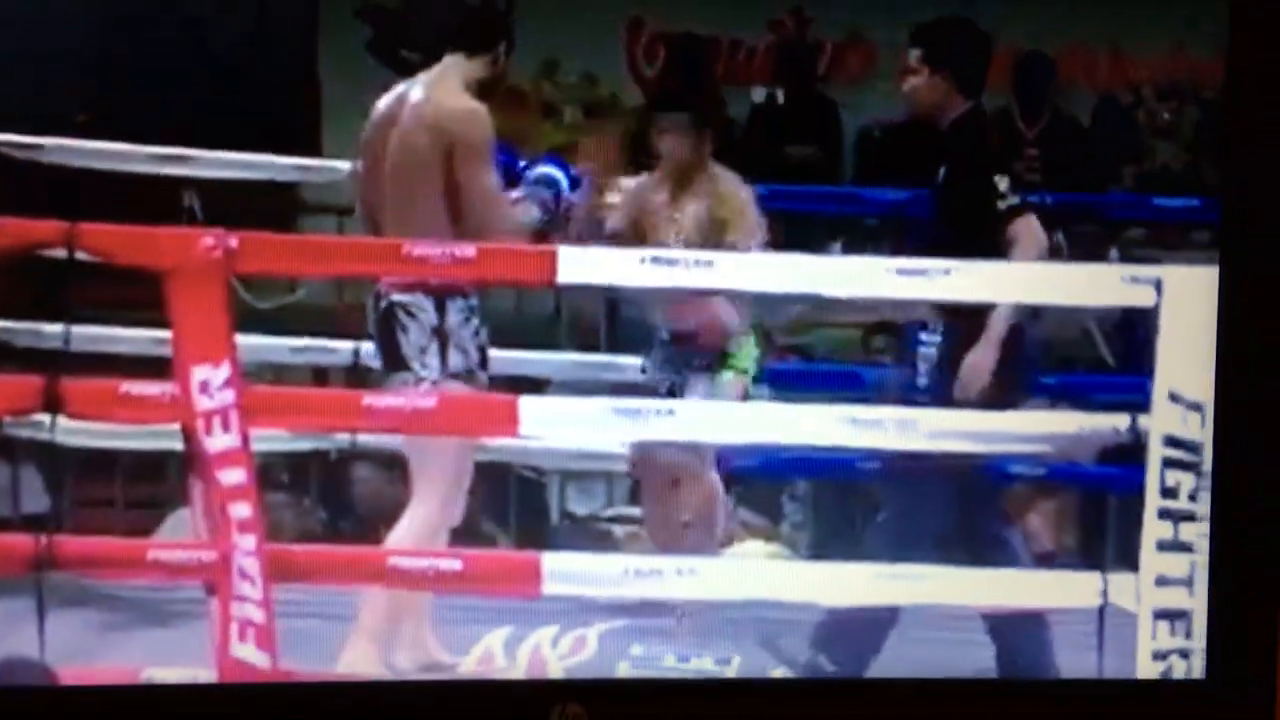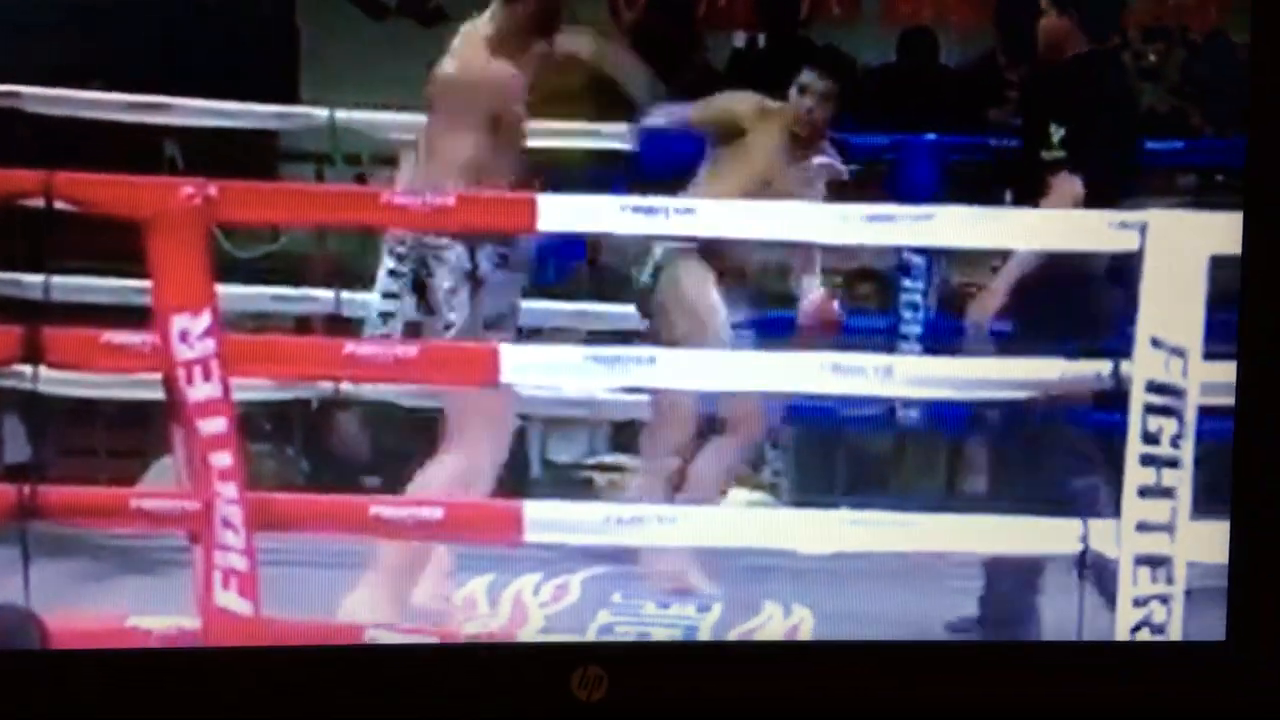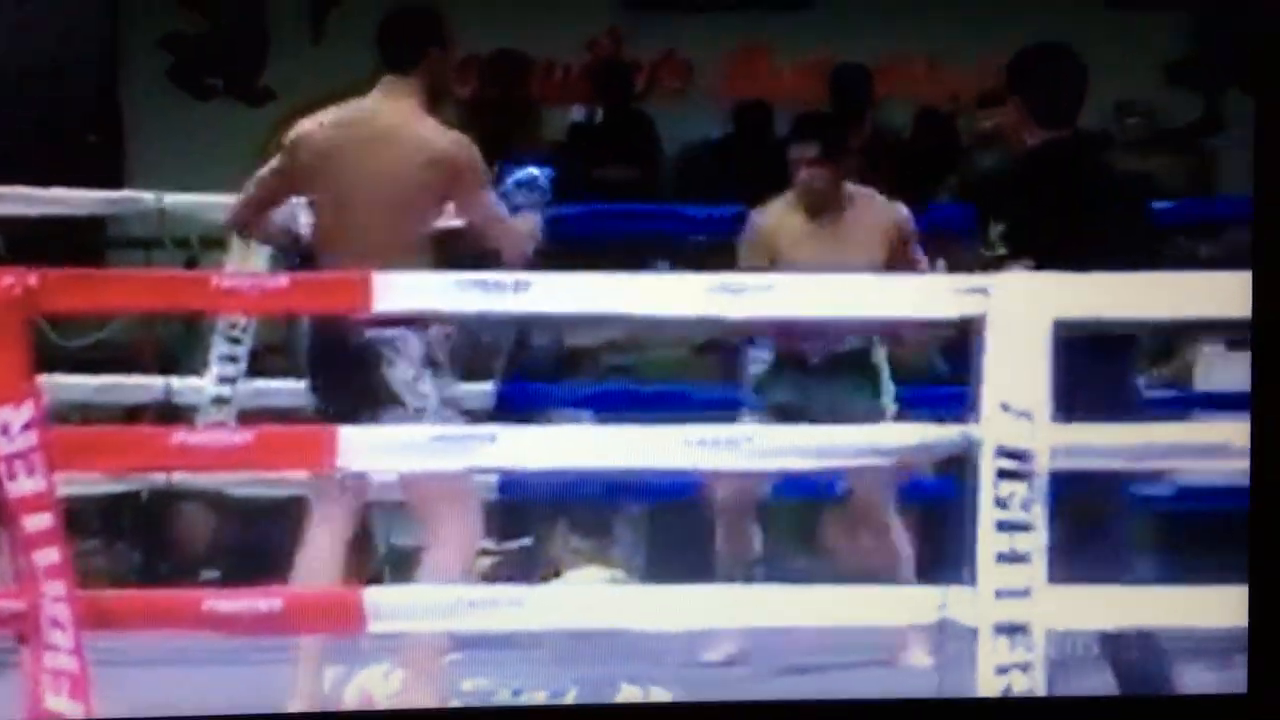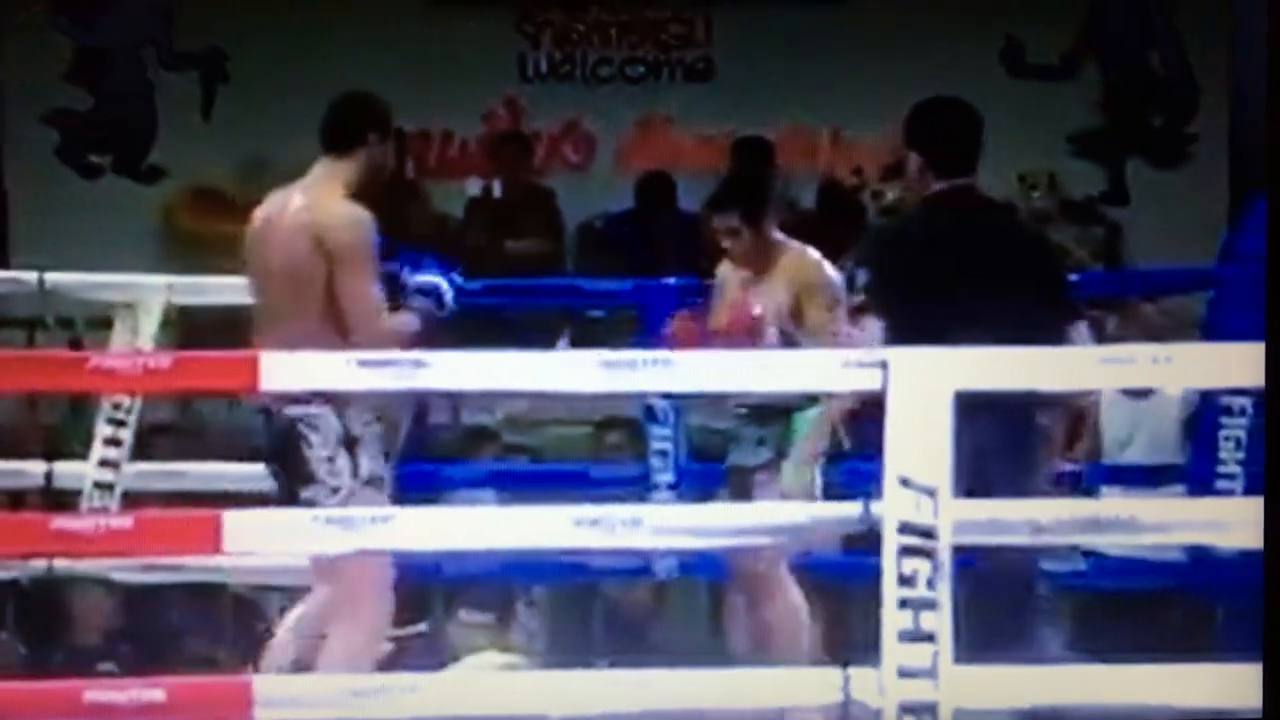
dt=0.7s
person 1, frame 1
left shoulder: (390, 106)
right shoulder: (465, 114)
right elbow: (492, 231)
right wrist: (540, 200)
left hip: (397, 300)
right hip: (437, 306)
left knee: (438, 484)
right knee: (435, 498)
left ankle: (414, 639)
right ankle: (359, 658)
person 1, frame 2
right shoulder: (471, 72)
right elbow: (441, 184)
left hip: (491, 253)
right hip: (464, 259)
left knee: (493, 424)
right knee: (473, 449)
left ankle: (428, 569)
right ankle: (375, 595)
person 1, frame 3
left shoulder: (314, 133)
right shoulder: (444, 148)
left elbow: (241, 219)
right elbow: (514, 245)
right wrist: (530, 205)
left hip: (333, 336)
right hip: (396, 344)
left knee: (329, 518)
right knee: (456, 523)
left ankle: (304, 693)
right ankle: (422, 693)
person 1, frame 4
left shoulder: (269, 212)
right shoulder: (345, 221)
right elbow: (373, 339)
left wrist: (383, 293)
right wrist: (419, 312)
left hip: (287, 416)
right hip: (329, 422)
left knee: (337, 593)
right knee: (364, 608)
person 2, frame 1
left shoulder: (975, 148)
right shoulder: (961, 147)
left elbow: (1030, 241)
left wrist: (989, 344)
left hip: (980, 356)
right hip: (969, 350)
left knee: (916, 506)
right knee: (975, 512)
left ankle: (837, 656)
right ankle: (1027, 663)
person 2, frame 2
left shoulder: (1069, 88)
right shoulder: (1110, 85)
left elbow: (1063, 200)
left wrist: (997, 287)
left hip: (1065, 291)
right hip: (1085, 288)
left knee: (1058, 456)
right knee: (1023, 448)
right ankle: (1006, 609)
person 2, frame 3
left shoulder: (1018, 186)
right shoulder: (1117, 185)
right wrist: (1128, 368)
left hip: (1048, 376)
right hip: (1109, 377)
right knee: (1103, 544)
right ankle: (1146, 677)
person 2, frame 4
left shoulder: (899, 240)
right shoulder: (1027, 239)
right elbow: (1070, 345)
right wrist: (1047, 443)
right hip: (1011, 432)
right knee: (1011, 588)
person 3, frame 1
left shoulder: (728, 193)
right shoulder: (642, 192)
left wrist: (726, 321)
left hip: (719, 351)
right hip: (669, 346)
left knee: (692, 459)
right knee: (651, 470)
person 3, frame 2
left shoulder: (820, 166)
right shoulder: (750, 113)
left elbow: (802, 248)
right elbow: (678, 118)
left wrist: (812, 289)
right wrist: (655, 124)
left hip: (725, 286)
right hip: (684, 261)
left knee: (748, 422)
left ankle: (674, 552)
person 3, frame 3
left shoulder: (889, 218)
right shoulder: (766, 224)
right wrist: (779, 325)
left hip: (856, 374)
right hip: (788, 373)
left knee: (876, 509)
right knee: (731, 498)
left ankle: (909, 632)
person 3, frame 4
left shoulder: (811, 273)
right shoulder: (727, 275)
right elbow: (720, 345)
left wrist: (778, 337)
right wrist: (693, 341)
right hip: (749, 425)
left knee: (765, 565)
right knee: (742, 566)
left ankle: (801, 671)
